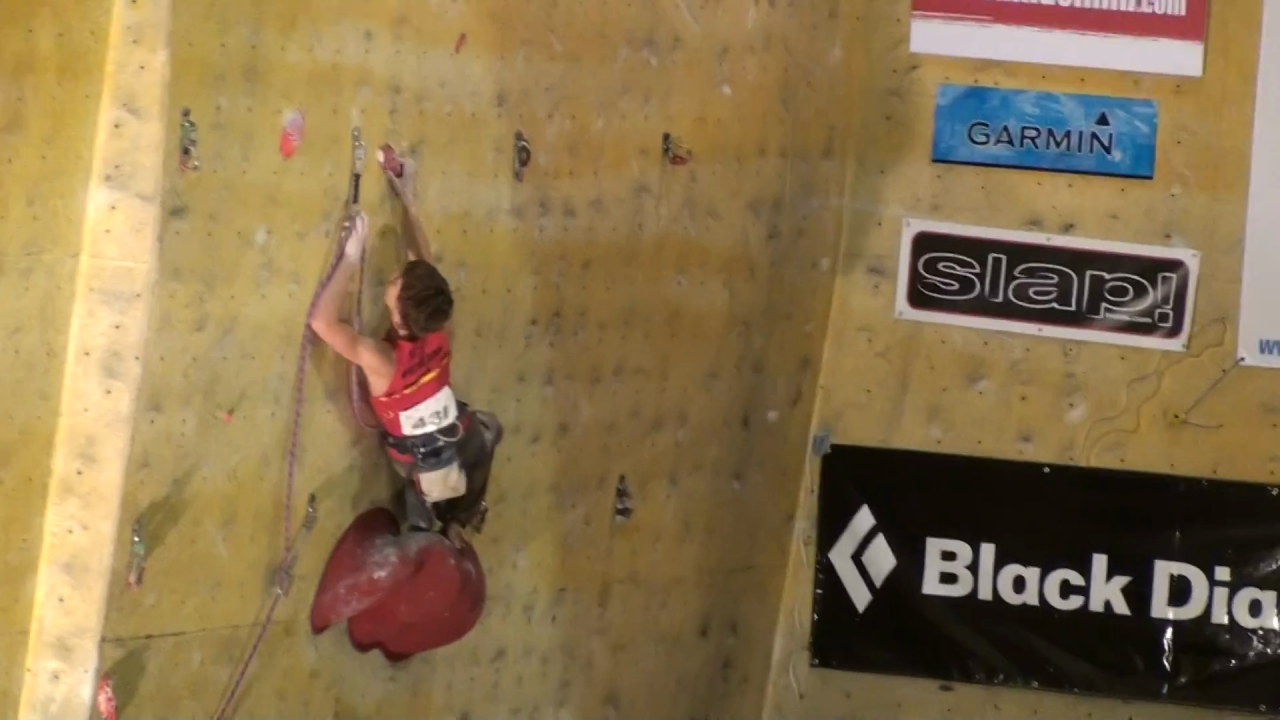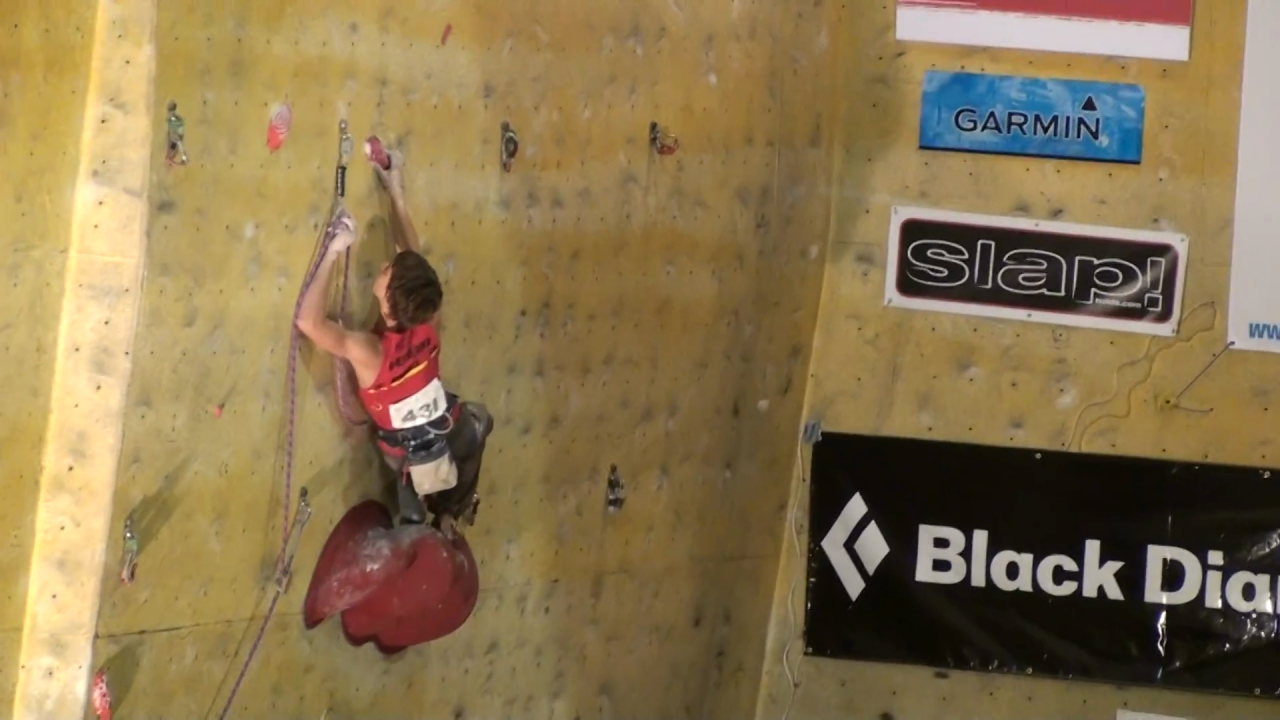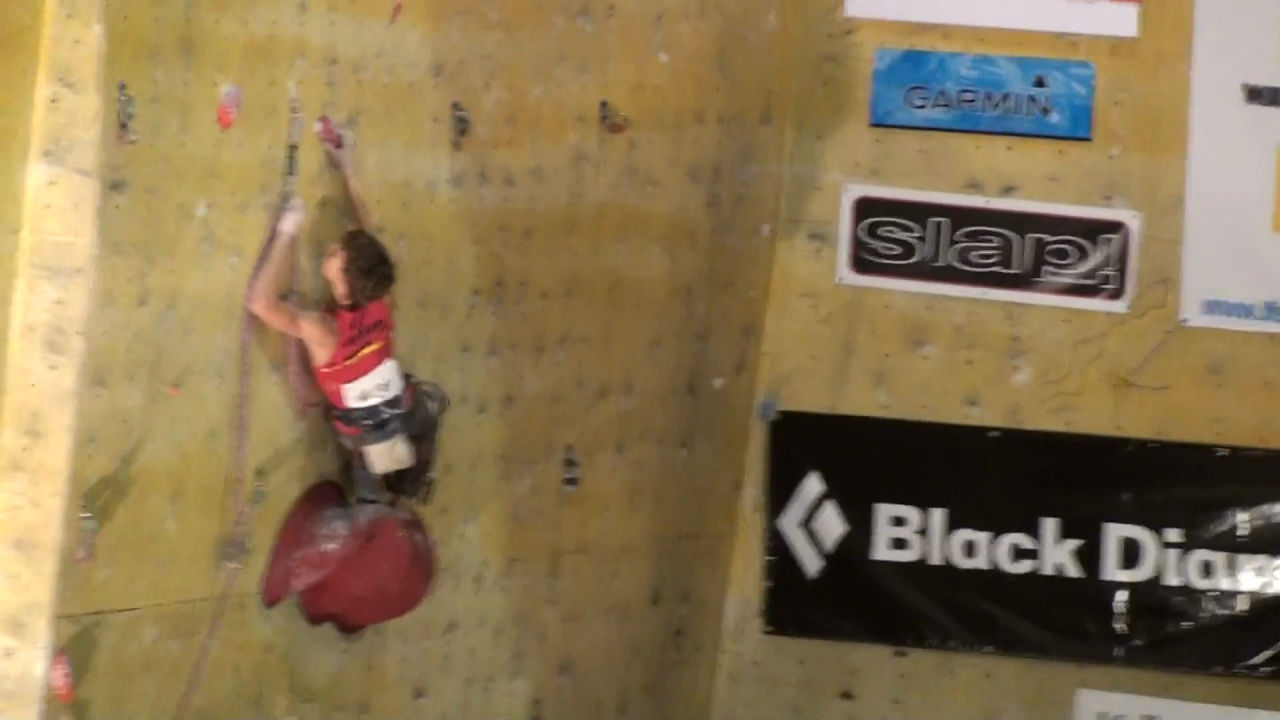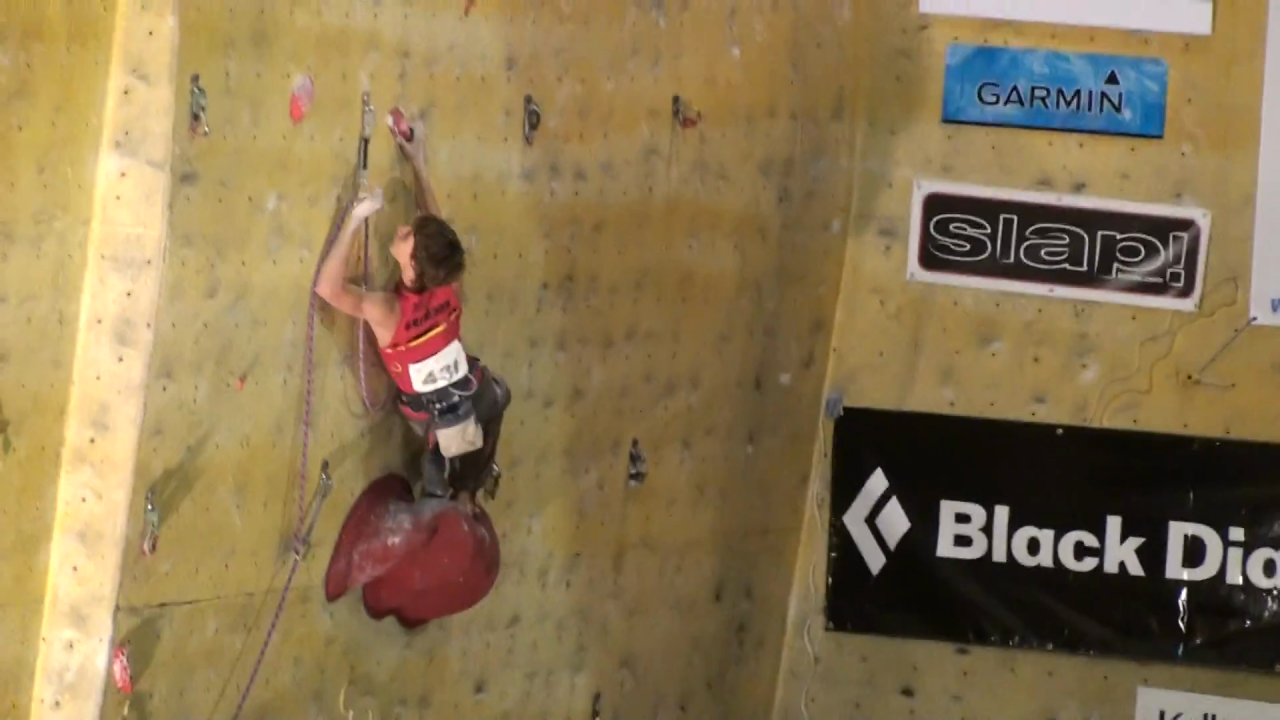
dt=0.7s
person 1, frame 1
left shoulder: (382, 360)
right shoulder: (439, 332)
left elbow: (322, 321)
right elbow: (424, 263)
left wrist: (351, 256)
right wrist: (406, 198)
left hip: (425, 469)
right hip: (462, 446)
right knee: (488, 425)
right ankle: (460, 519)
person 1, frame 2
left shoulder: (369, 352)
right shoulder: (427, 323)
left elbow: (308, 321)
right elbow: (413, 255)
left wrist: (333, 253)
right wrist: (395, 190)
left hip: (414, 460)
right hip: (454, 437)
right knee: (478, 416)
right ankle: (451, 510)
person 1, frame 3
left shoulder: (322, 330)
right shoulder: (380, 302)
left elbow: (261, 303)
right elbow: (366, 234)
left wrist: (286, 235)
right wrist: (346, 170)
left hip: (368, 439)
right hip: (408, 417)
right knee: (433, 397)
right ankle: (407, 489)
person 1, frame 4
left shoulder: (385, 310)
right shoulder: (450, 285)
left elbow: (326, 288)
right elbow: (433, 225)
left wrist: (354, 220)
right wrist: (418, 164)
left hip: (438, 421)
right hip: (478, 401)
right ankle: (471, 487)
